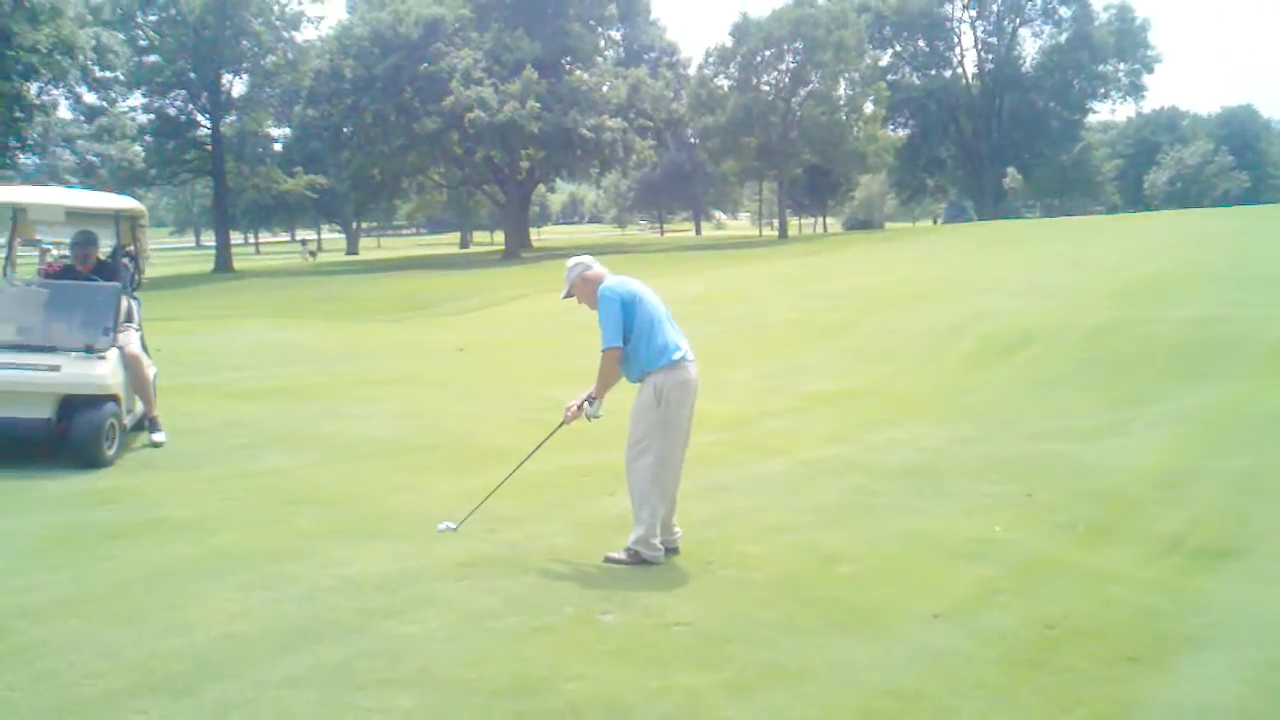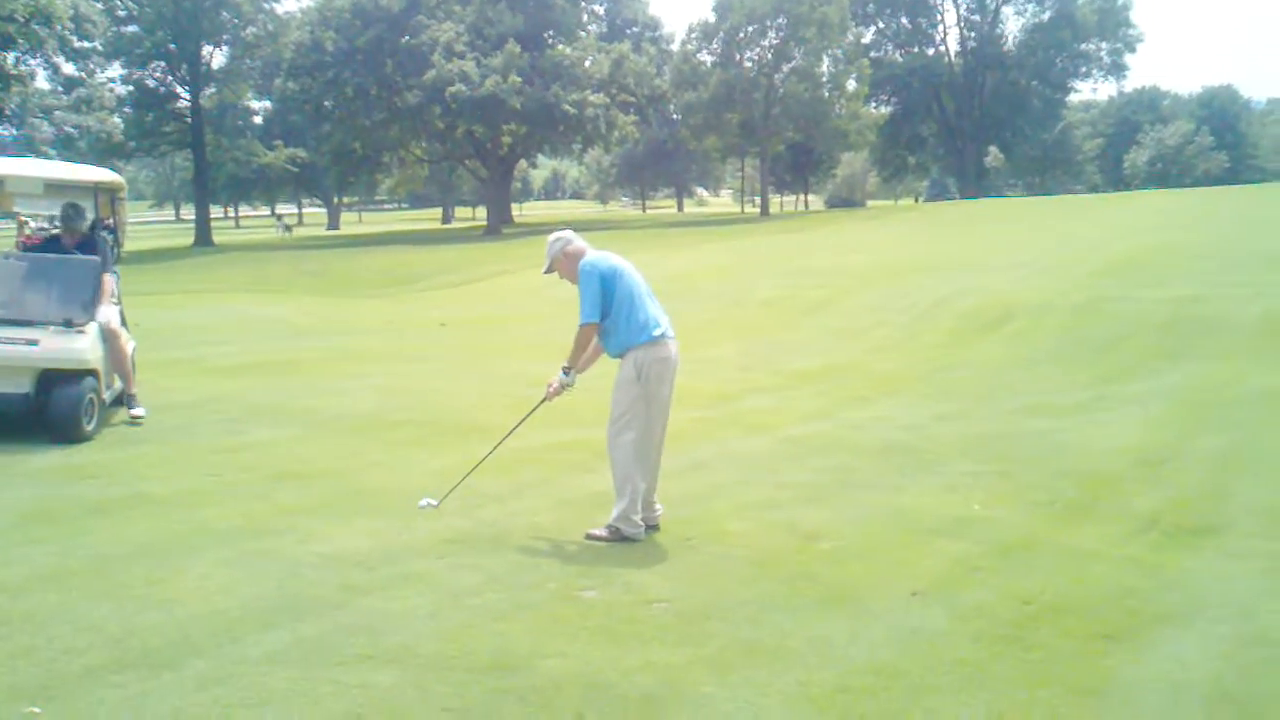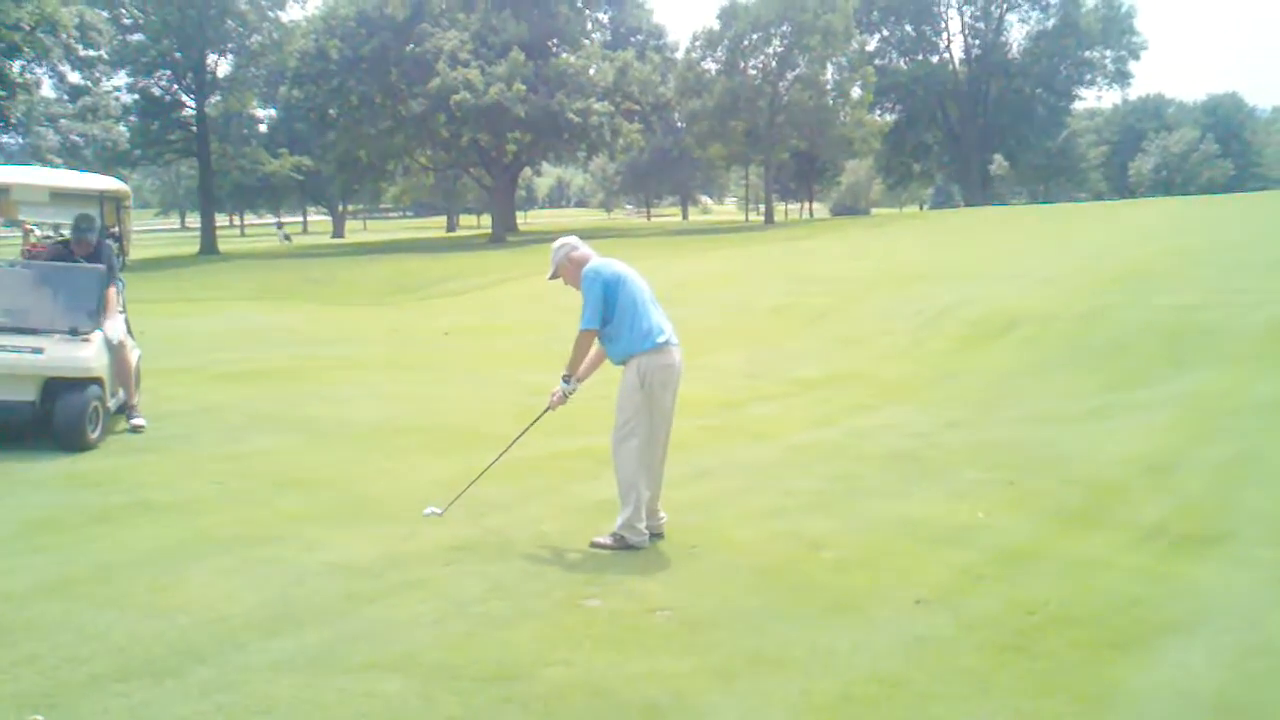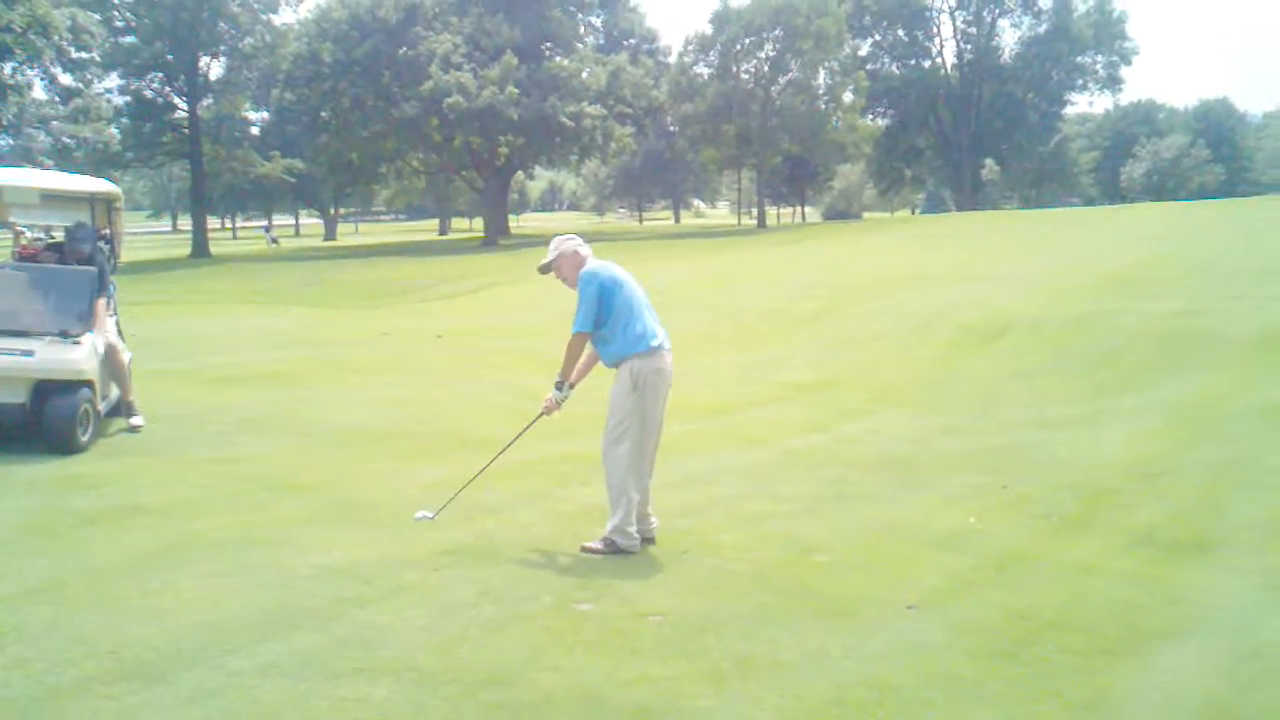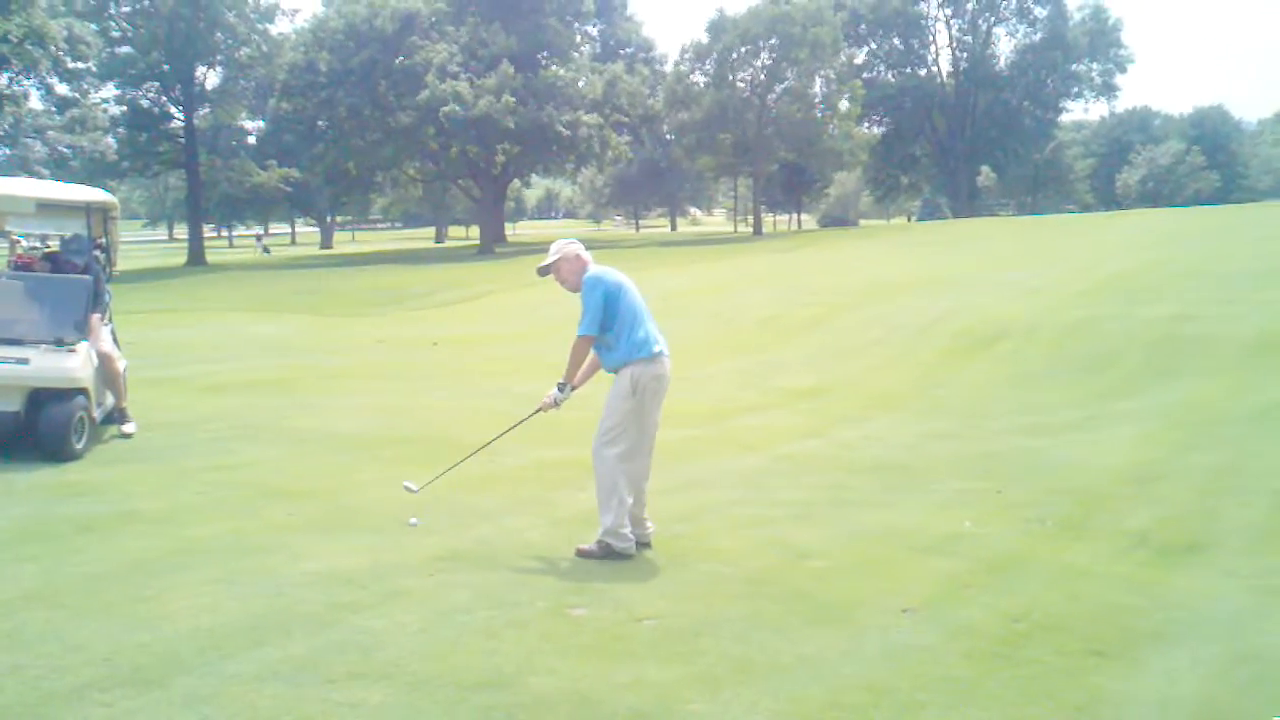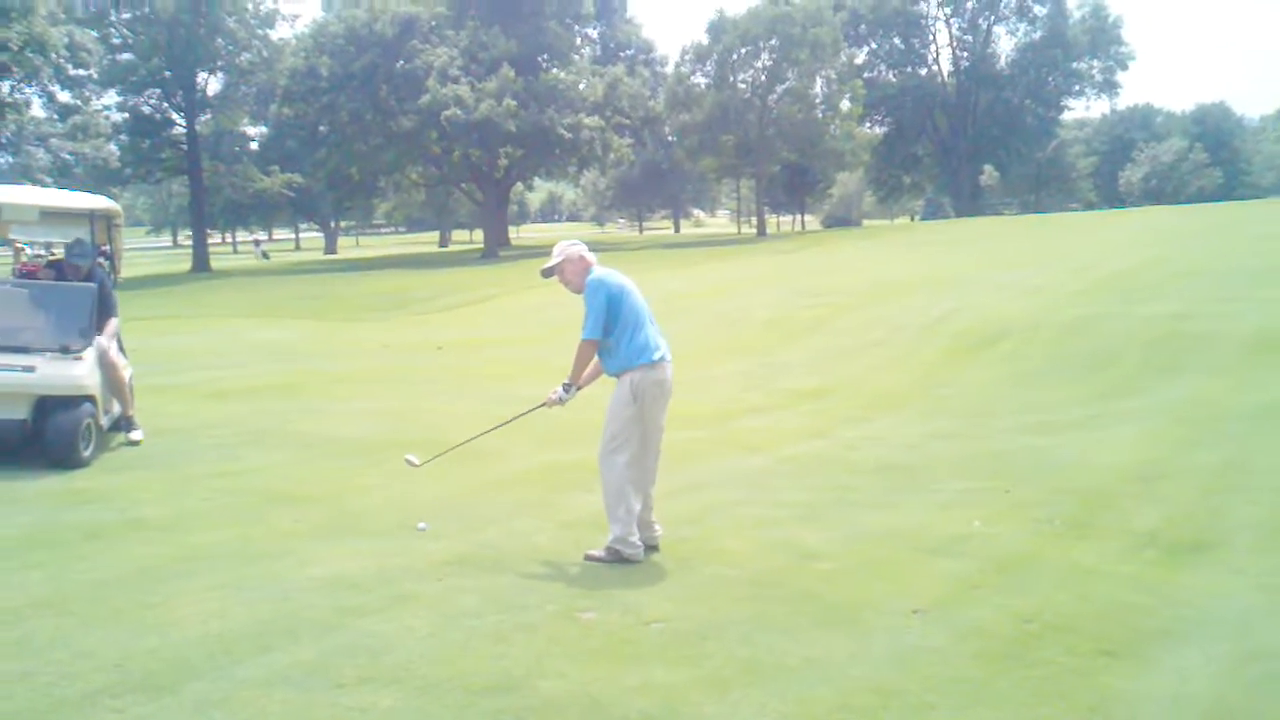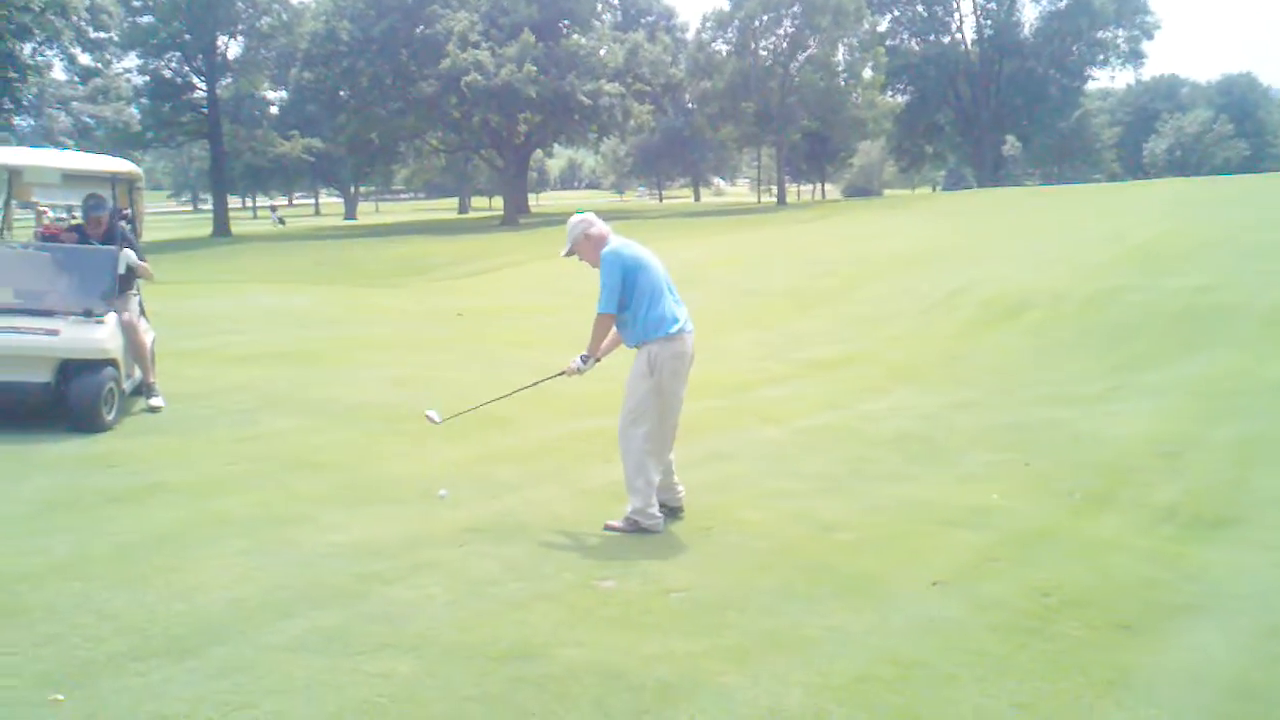
dt=0.3s
person 1, frame 1
left shoulder: (608, 292)
right shoulder: (625, 288)
left elbow: (613, 353)
right elbow: (623, 357)
left wrist: (596, 399)
right wrist: (586, 398)
left hip: (664, 379)
right hip: (680, 373)
left knee: (643, 461)
right knee: (663, 461)
left ankle: (646, 546)
right ankle: (665, 536)
person 1, frame 2
left shoulder: (589, 266)
right shoulder: (607, 263)
left elbow: (589, 328)
right elbow: (605, 334)
left wrist: (568, 371)
right wrist: (572, 374)
left hip: (643, 355)
right hip: (661, 350)
left knee: (625, 438)
right knee: (645, 437)
left ankle: (627, 523)
right ankle: (646, 513)
person 1, frame 3
left shoulder: (593, 272)
right shoulder: (612, 271)
left elbow: (588, 334)
right elbow: (607, 340)
left wrist: (567, 379)
right wrist: (576, 381)
left hip: (646, 362)
right hip: (665, 357)
left knee: (629, 446)
right knee: (648, 445)
left ankle: (632, 531)
right ankle: (651, 521)
person 1, frame 4
left shoulder: (591, 275)
right shoulder: (606, 274)
left elbow: (580, 338)
right elbow: (598, 345)
left wrist: (560, 386)
right wrist: (568, 386)
left hip: (639, 366)
right hip: (654, 361)
left knee: (619, 450)
right knee: (637, 450)
left ankle: (622, 535)
right ankle: (641, 525)
person 1, frame 5
left shoulder: (594, 279)
right shoulder: (605, 280)
left elbow: (584, 341)
right elbow: (601, 349)
left wrist: (563, 387)
right wrist: (571, 387)
left hip: (638, 370)
right hip: (650, 367)
left knee: (609, 452)
right knee: (631, 454)
left ankle: (616, 537)
right ankle: (637, 530)
person 1, frame 6
left shoulder: (597, 282)
right shoulder: (610, 282)
left elbow: (590, 344)
right elbow: (609, 350)
left wrist: (568, 387)
right wrist: (576, 387)
left hip: (639, 376)
right hip: (654, 372)
left knee: (616, 458)
right knee: (638, 459)
left ankle: (626, 544)
right ankle: (645, 533)
person 1, frame 7
left shoulder: (612, 254)
right shoulder: (630, 251)
left elbow: (606, 316)
left wrist: (587, 358)
right wrist: (597, 355)
left hip: (659, 348)
right hip: (677, 342)
left knee: (636, 431)
right knee: (656, 428)
left ankle: (645, 515)
right ankle: (669, 498)
person 2, frame 1
left shoulder: (112, 270)
right shoulder: (63, 275)
left elbow: (121, 301)
left hip: (118, 327)
left knee: (133, 356)
left ankle: (152, 419)
person 2, frame 2
left shoulder: (96, 244)
right shoulder: (47, 245)
left elbow: (106, 276)
left wrist: (104, 305)
left hip: (95, 303)
left knee: (112, 329)
left ankle: (131, 395)
person 2, frame 3
left shoulder: (103, 253)
right shoulder: (58, 251)
left elbow: (111, 288)
left wrist: (111, 319)
left knee: (118, 341)
left ankle: (131, 406)
person 2, frame 4
left shoulder: (97, 262)
right shoulder: (53, 251)
left elbow: (101, 300)
left wrist: (97, 333)
left hip: (92, 316)
left knee: (110, 344)
left ankle: (129, 404)
person 2, frame 5
left shoulder: (94, 273)
right shoulder: (49, 261)
left elbow: (95, 315)
left wrist: (91, 346)
left hip: (87, 325)
left knee: (106, 353)
left ankle: (122, 411)
person 2, frame 6
left shoulder: (99, 278)
right shoulder: (52, 269)
left elbow: (113, 318)
left wrist: (104, 338)
right wrist: (41, 281)
left hip: (93, 332)
left knee: (110, 360)
left ankle: (129, 419)
person 2, frame 7
left shoulder: (121, 235)
right shoulder: (74, 233)
left elbow: (149, 274)
left wrist: (134, 262)
right wrist: (62, 243)
left hip: (119, 294)
left knee: (130, 323)
left ankle: (150, 385)
